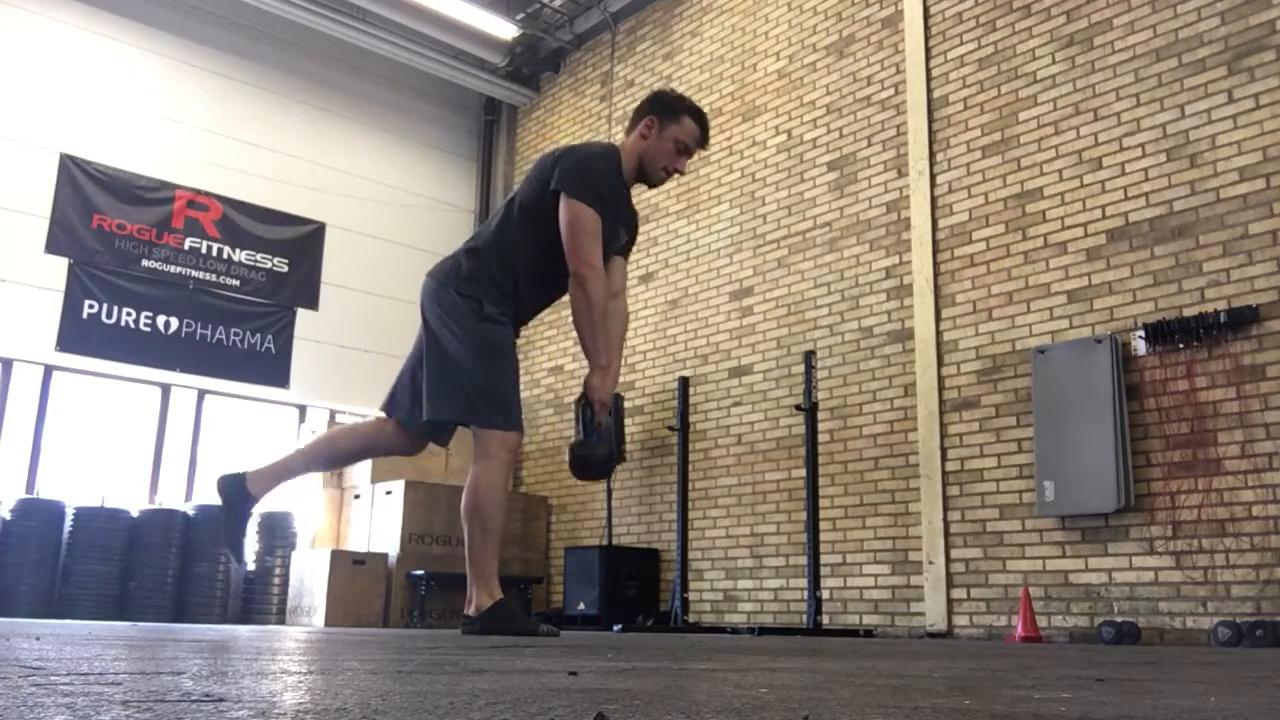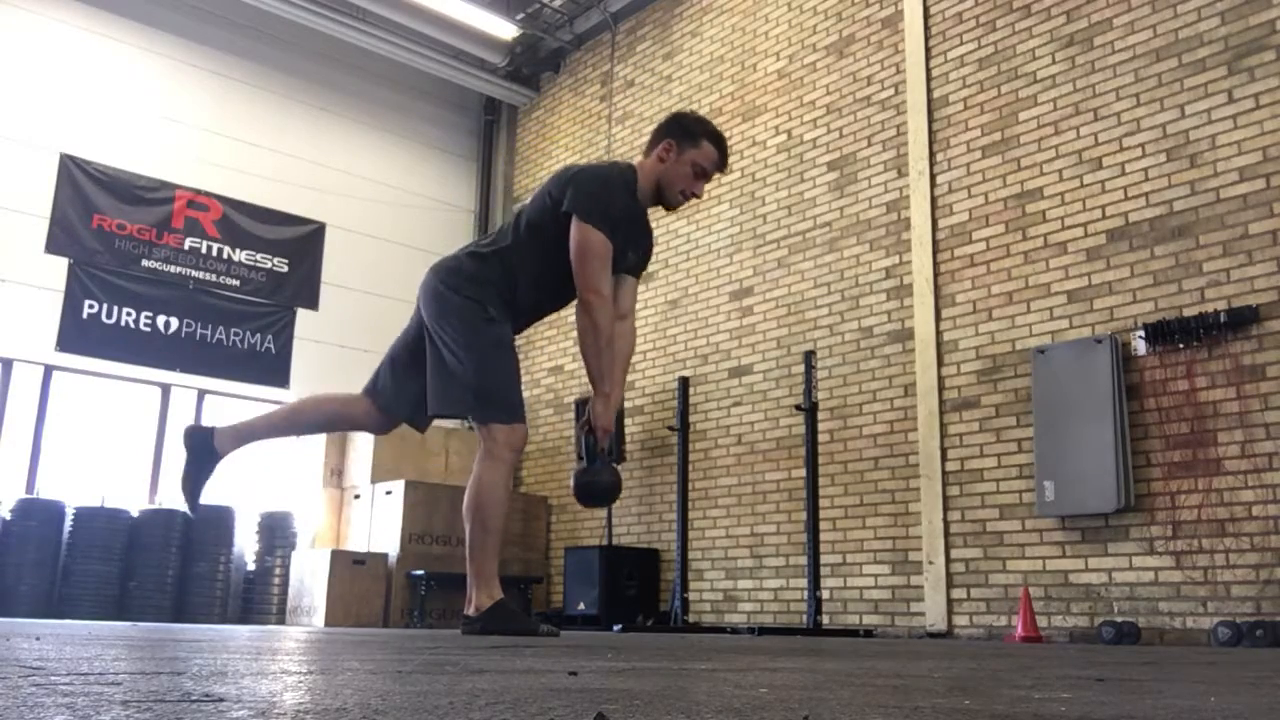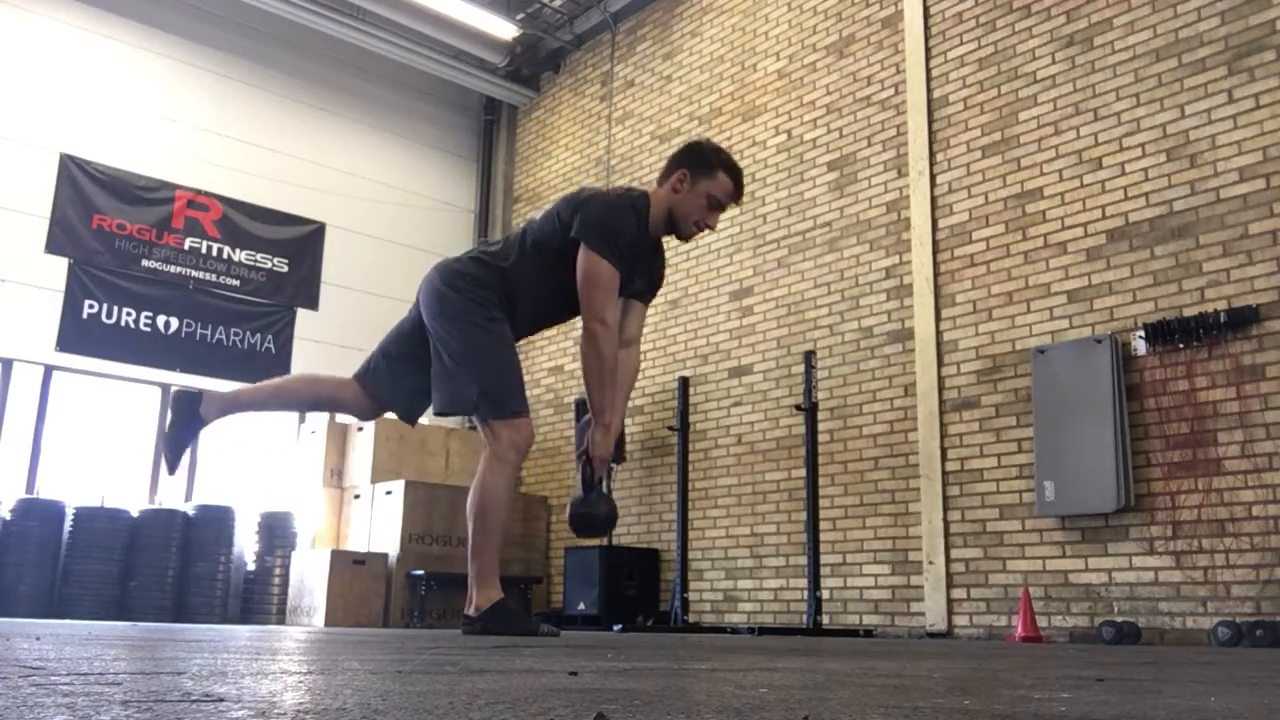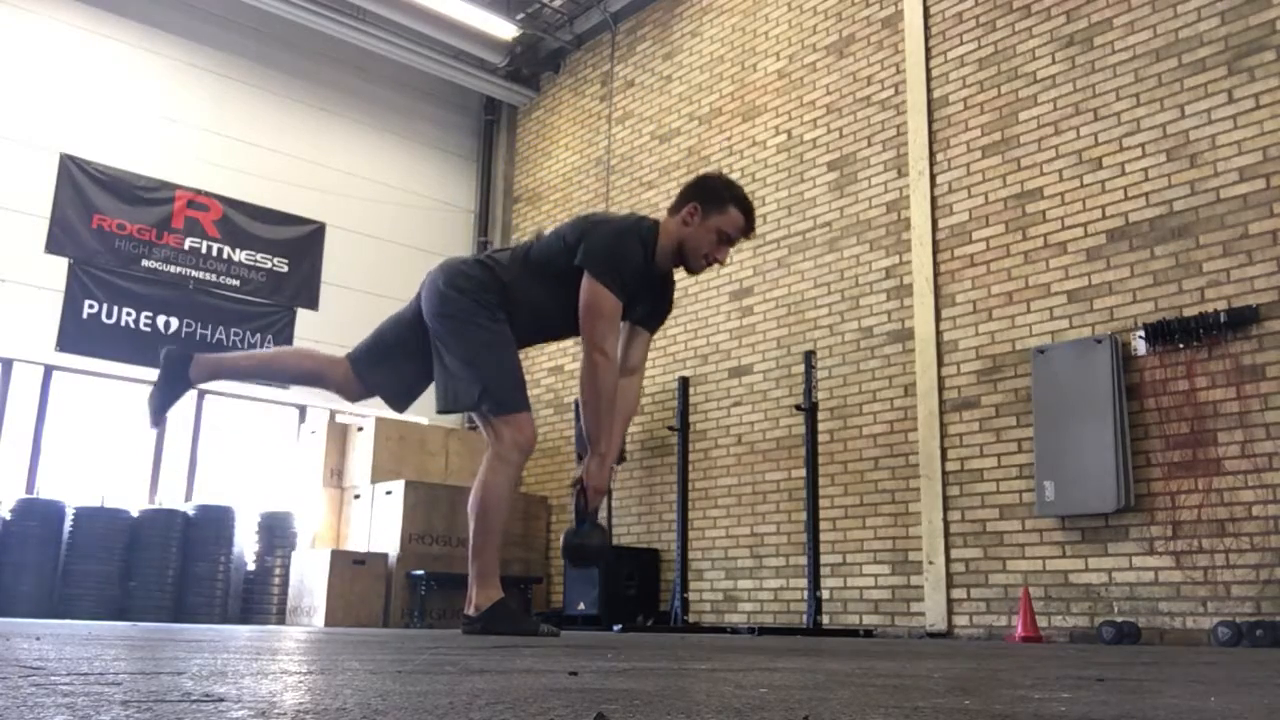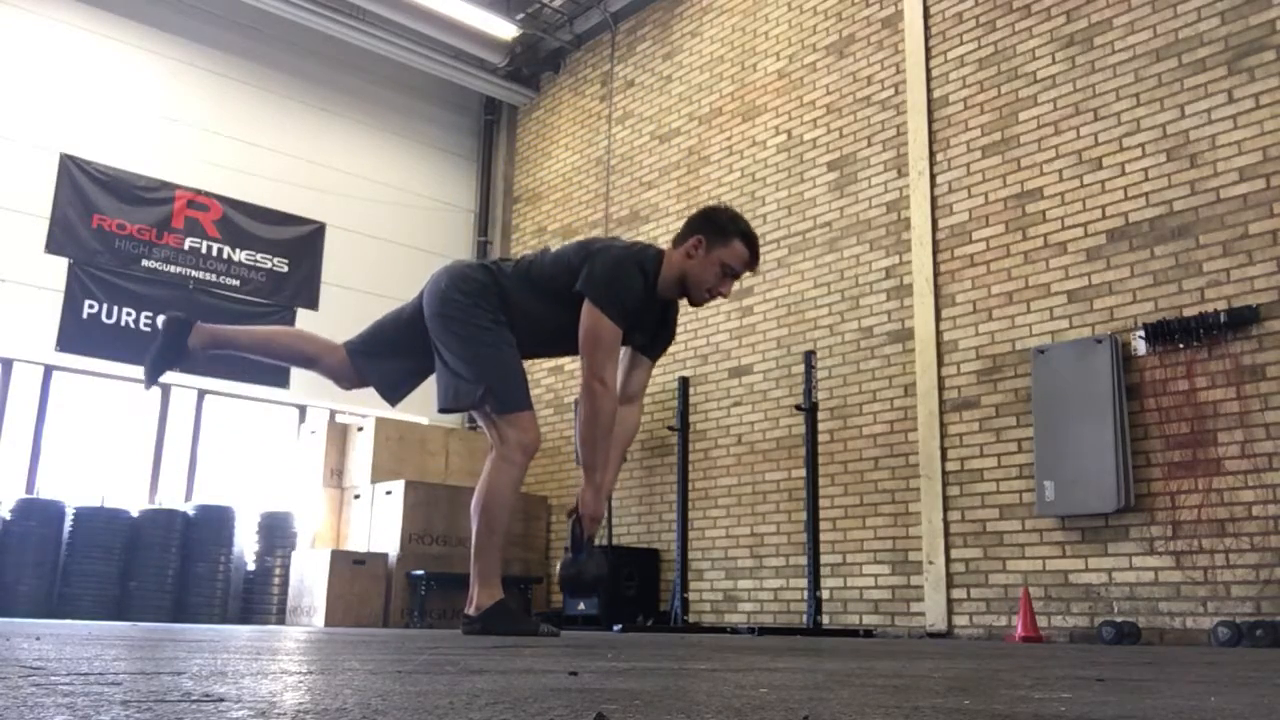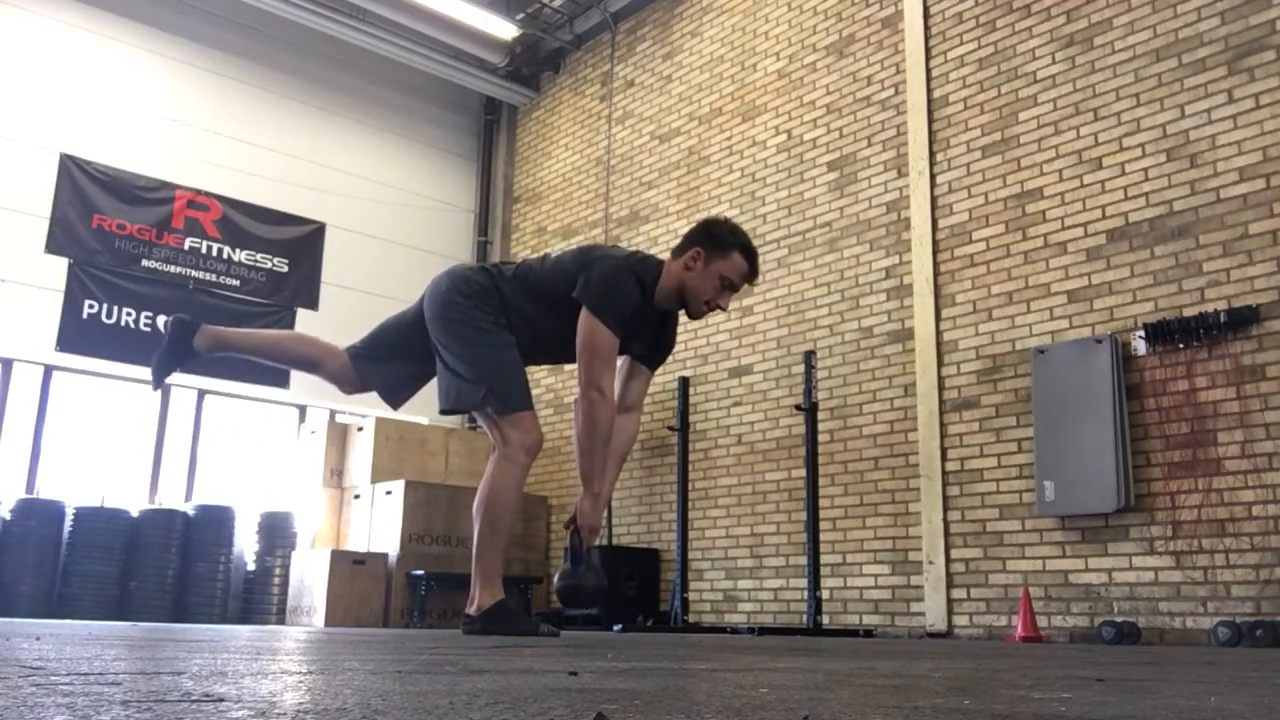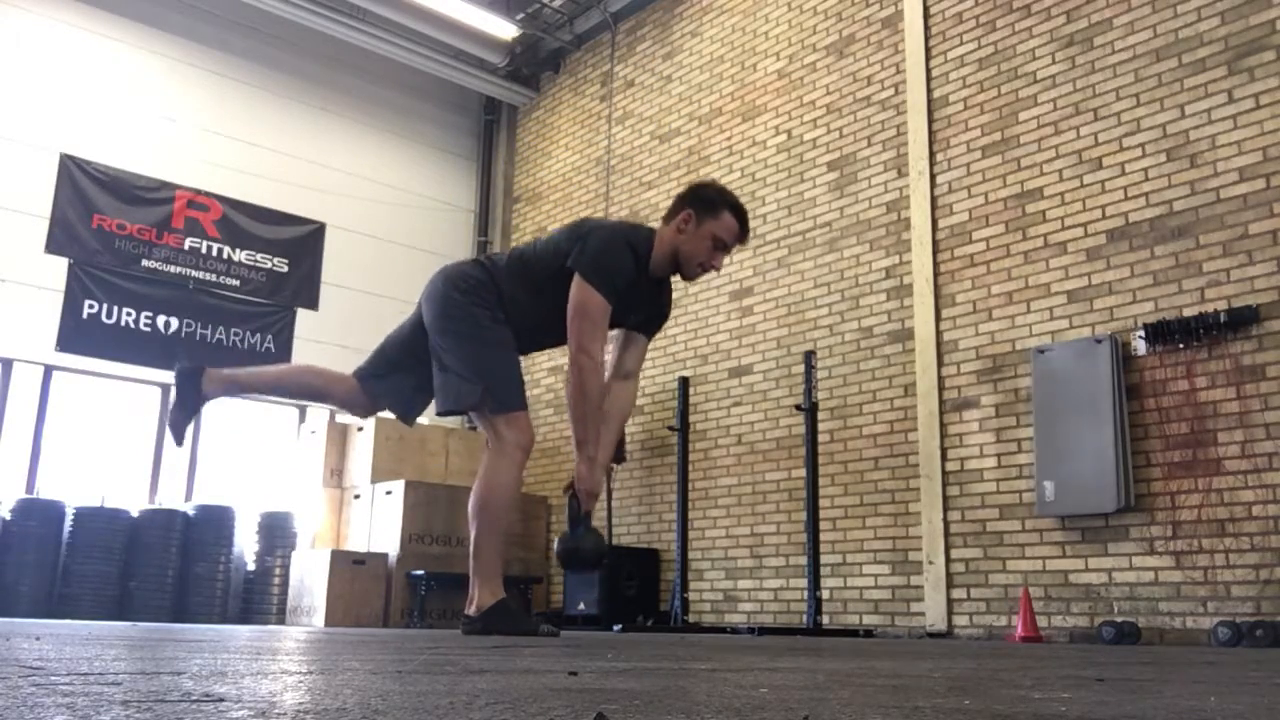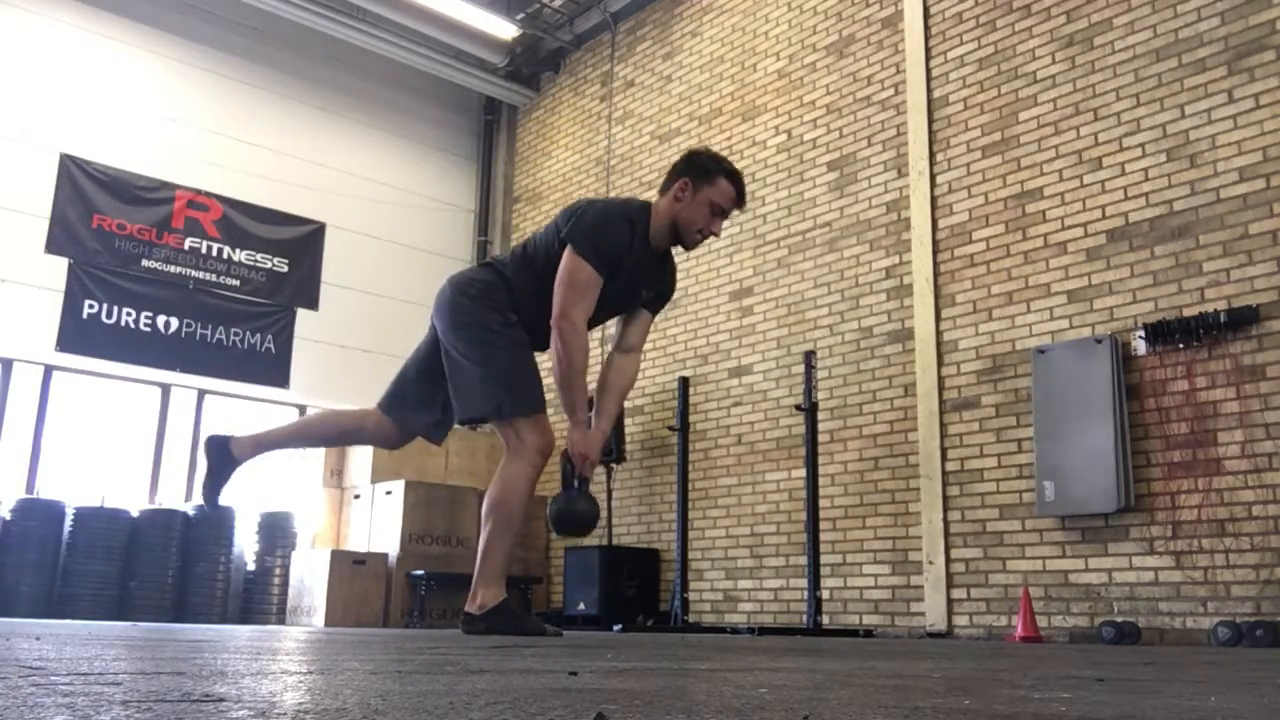
dt=0.3s
person 1, frame 1
left shoulder: (624, 215)
right shoulder: (586, 165)
left elbow: (613, 299)
right elbow: (584, 275)
left wrist: (609, 378)
right wrist: (596, 371)
left hip: (471, 305)
right hip: (469, 295)
left knee: (402, 434)
right knee: (499, 442)
left ankle: (250, 484)
right ankle: (484, 603)
person 1, frame 2
left shoulder: (638, 233)
right shoulder: (600, 186)
left elbow: (621, 319)
right elbow: (592, 301)
left wrist: (612, 403)
right wrist: (601, 398)
left hip: (466, 304)
right hip: (467, 294)
left knee: (374, 413)
right knee: (504, 439)
left ankle: (219, 441)
right ankle: (483, 603)
person 1, frame 3
left shoulder: (650, 261)
right shoulder: (611, 215)
left elbow: (626, 346)
right elbow: (597, 329)
left wrist: (611, 430)
right wrist: (600, 427)
left hip: (457, 302)
right hip: (464, 294)
left knee: (361, 399)
right knee: (511, 437)
left ankle: (204, 405)
right ankle: (484, 603)
person 1, frame 4
left shoulder: (657, 288)
right shoulder: (618, 242)
left elbow: (629, 374)
right elbow: (598, 357)
left wrist: (608, 456)
right wrist: (596, 457)
left hip: (457, 303)
right hip: (465, 295)
left knee: (348, 378)
right knee: (514, 437)
left ankle: (194, 368)
right ankle: (484, 603)
person 1, frame 5
left shoulder: (660, 315)
right shoulder: (621, 270)
left elbow: (628, 402)
right elbow: (596, 386)
left wrist: (605, 487)
right wrist: (592, 484)
left hip: (456, 303)
right hip: (466, 297)
left knee: (341, 366)
right knee: (518, 439)
left ankle: (196, 335)
right ankle: (484, 603)
person 1, frame 6
left shoulder: (659, 325)
right shoulder: (618, 278)
left elbow: (626, 412)
right elbow: (594, 394)
left wrist: (603, 497)
right wrist: (589, 495)
left hip: (455, 307)
right hip: (466, 300)
left knee: (344, 372)
right knee: (520, 439)
left ankle: (200, 337)
right ankle: (485, 603)
person 1, frame 7
left shoulder: (655, 297)
right shoulder: (612, 247)
left elbow: (621, 381)
right elbow: (584, 358)
left wrist: (598, 465)
right wrist: (584, 460)
left hip: (461, 309)
right hip: (466, 298)
left knee: (358, 395)
right knee: (512, 440)
left ankle: (208, 384)
right ankle: (485, 602)
person 1, frame 8
left shoulder: (659, 274)
right shoulder: (608, 222)
left elbow: (625, 355)
right elbow: (567, 325)
left wrist: (598, 437)
right wrist: (579, 426)
left hip: (473, 315)
right hip: (477, 304)
left knee: (388, 427)
right knee: (531, 442)
left ankle: (235, 449)
right ankle: (486, 602)
